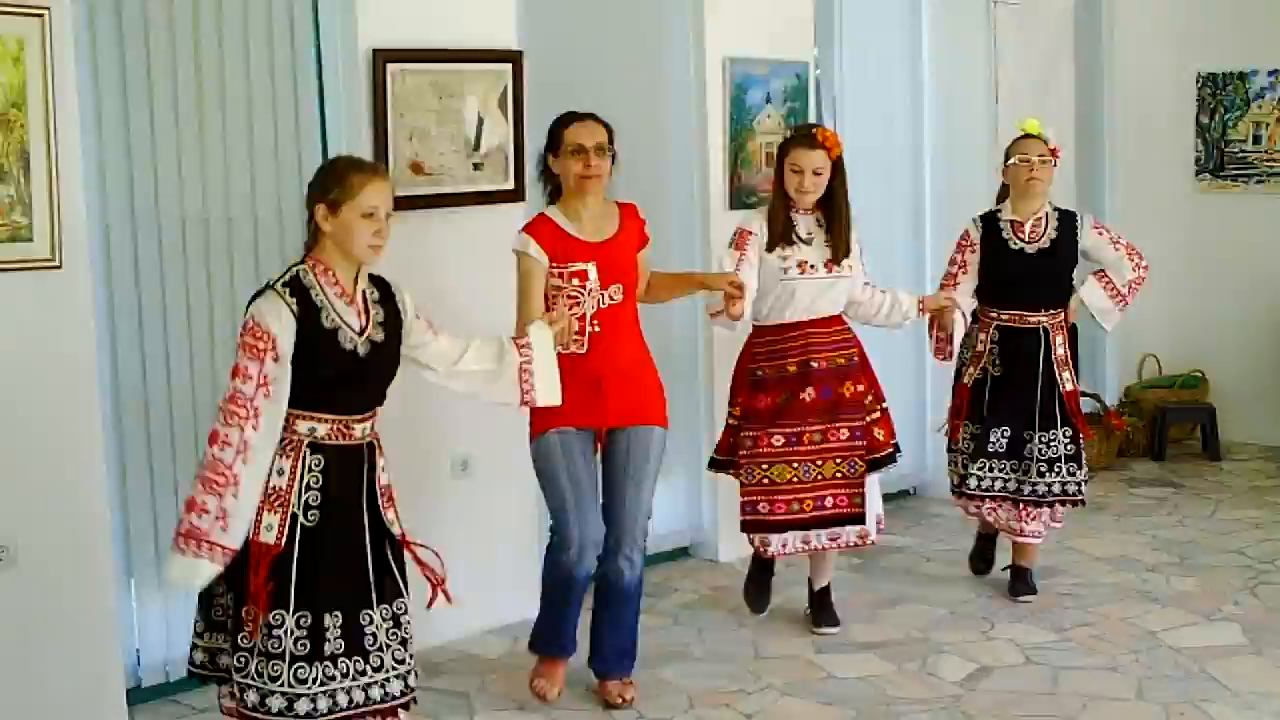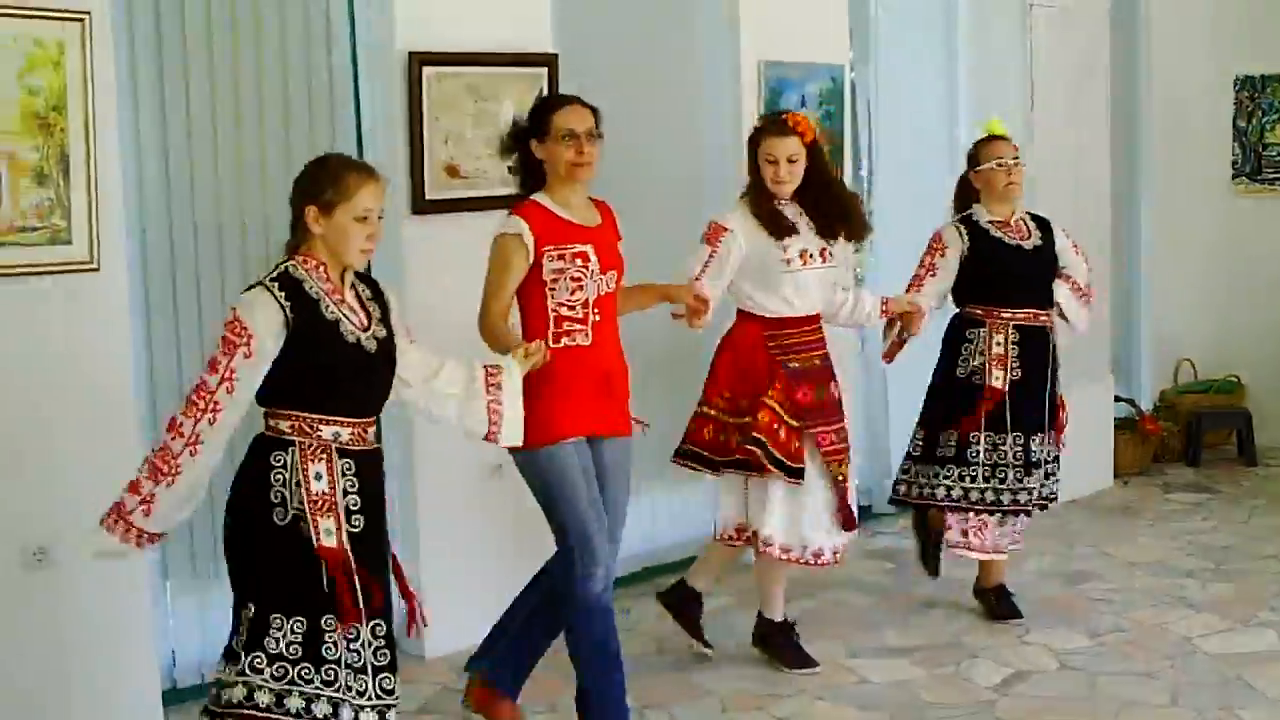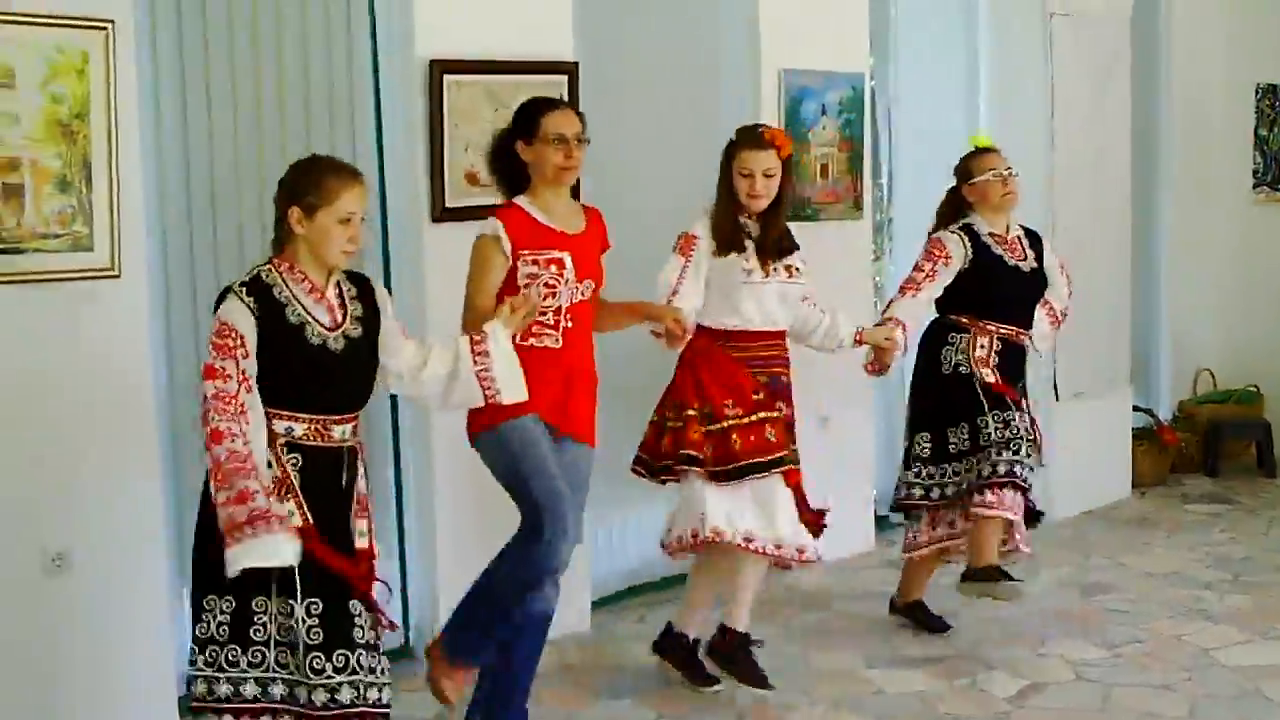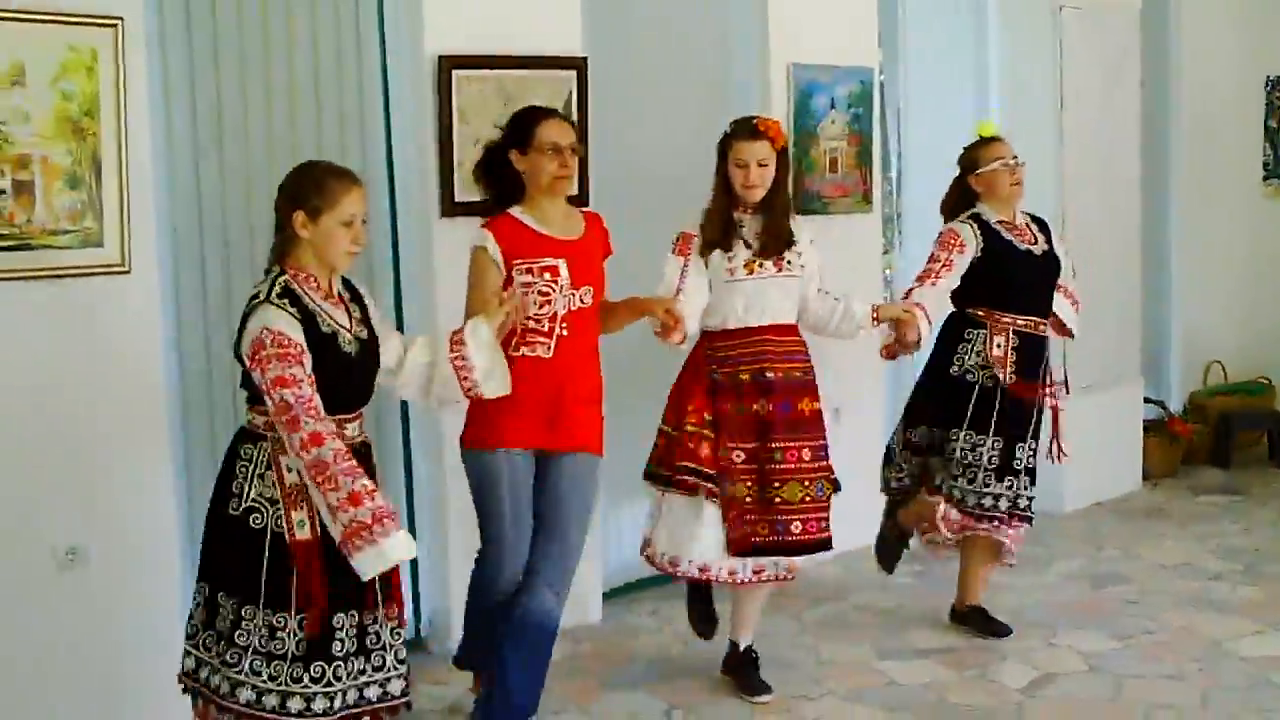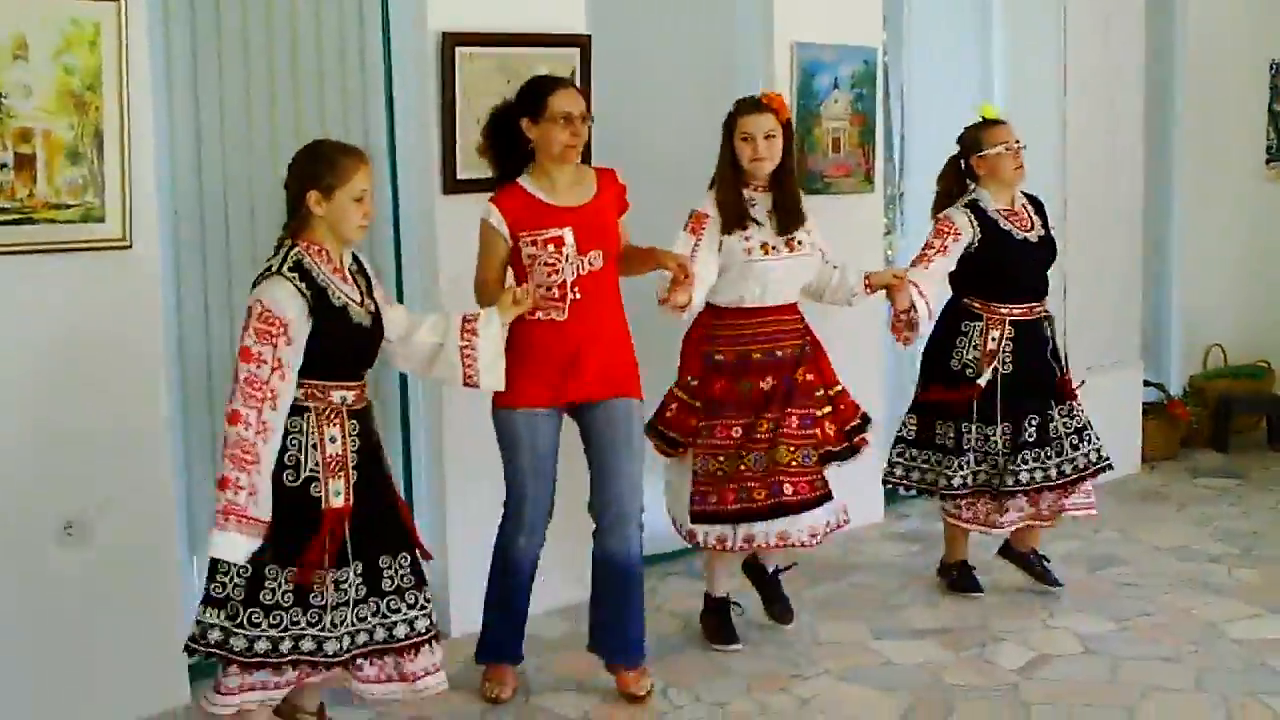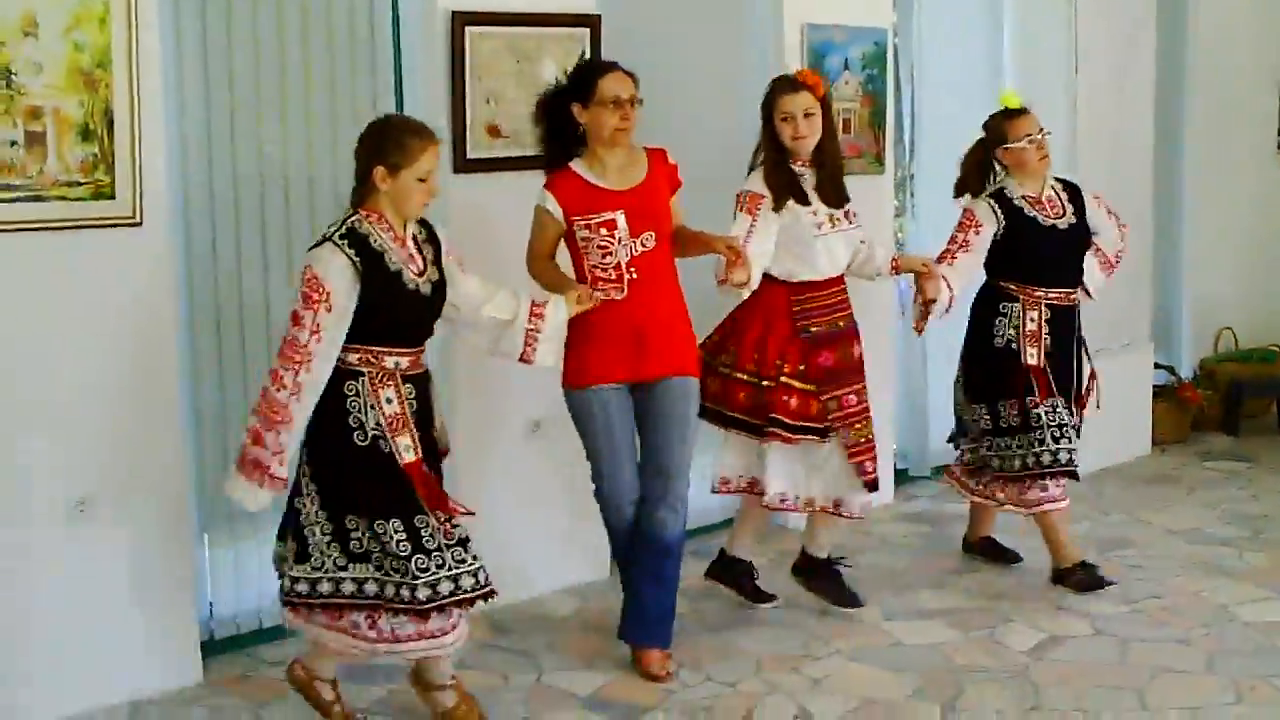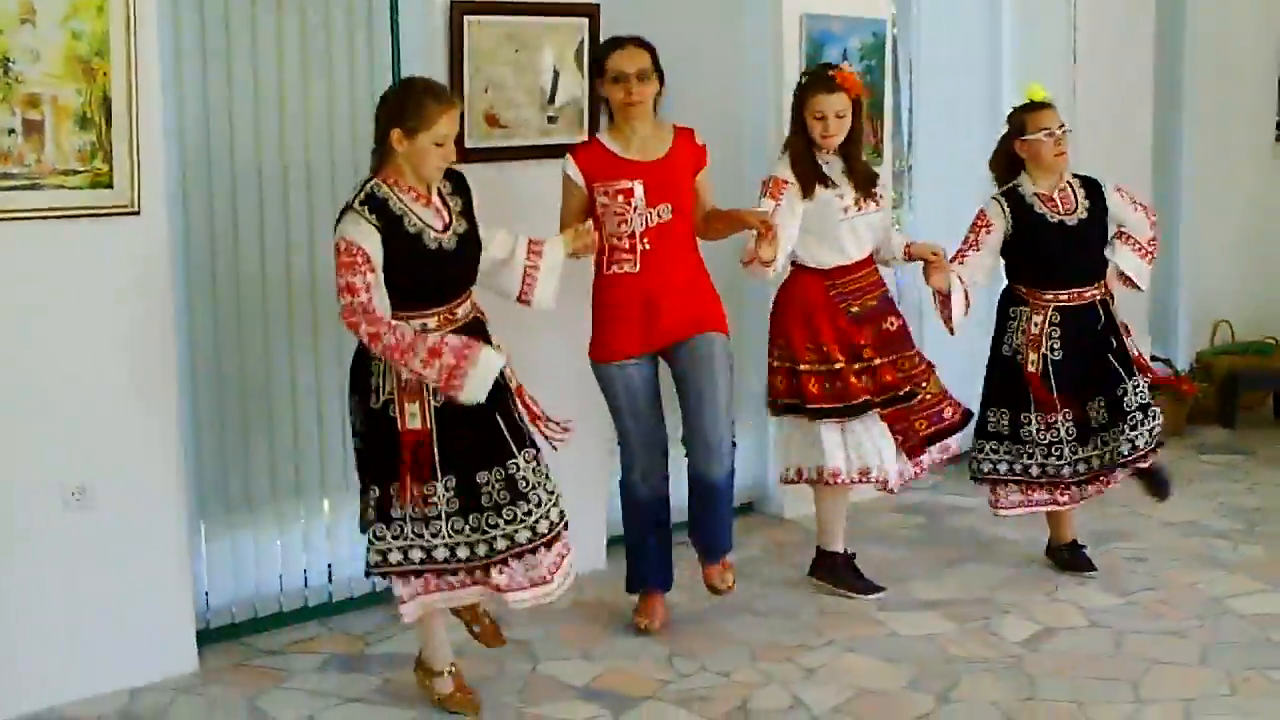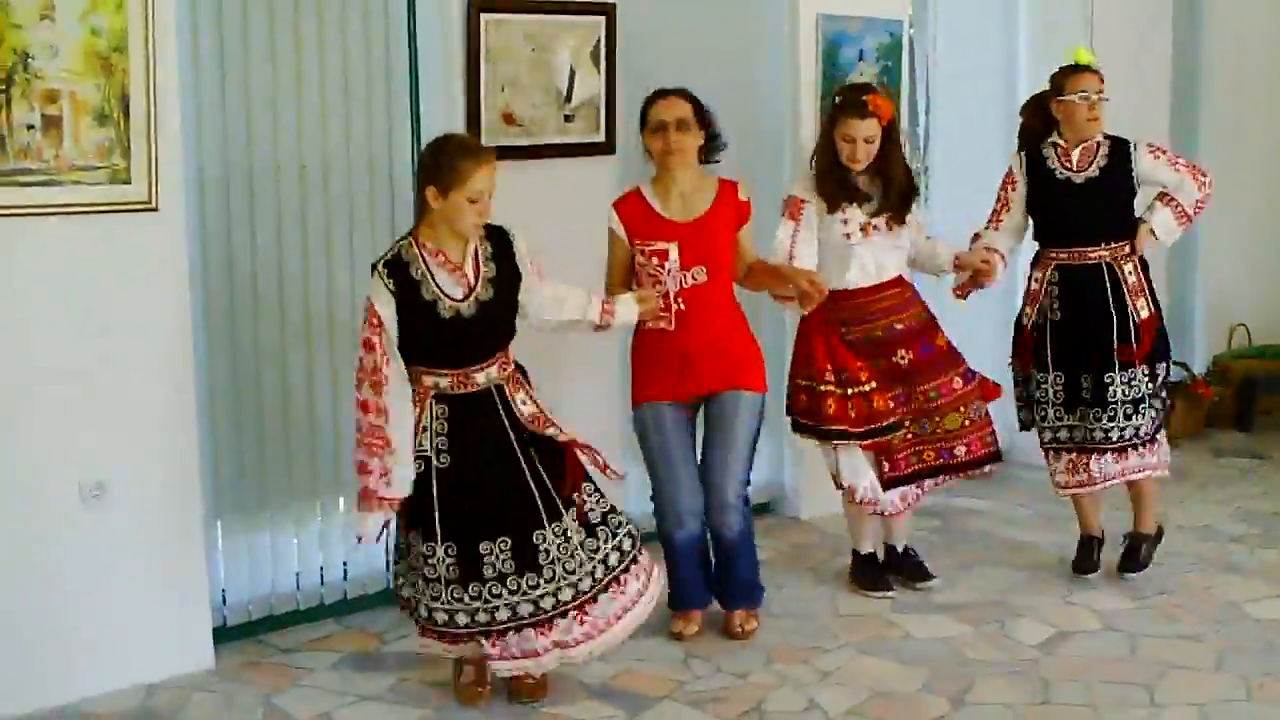
dt=0.3s
person 1, frame 1
left shoulder: (631, 221)
right shoulder: (538, 238)
right elbow: (529, 326)
left wrist: (704, 280)
left hip: (635, 396)
right hip: (564, 403)
left knee: (626, 541)
right knee: (578, 537)
left ankle: (613, 662)
right ankle: (553, 646)
person 1, frame 2
left shoulder: (604, 217)
right shoulder: (523, 226)
right elbow: (493, 319)
left wrist: (669, 293)
right wrist: (519, 357)
left hip: (607, 404)
right hip: (547, 412)
left knee: (591, 558)
right knee: (590, 561)
person 1, frame 3
left shoulder: (593, 225)
right shoulder: (504, 229)
right elbow: (474, 318)
left wrist: (646, 310)
left hip: (573, 409)
right hip: (509, 402)
left knee: (548, 568)
right knee: (553, 522)
right ankle: (456, 646)
person 1, frame 4
left shoulder: (594, 232)
right shoulder: (497, 237)
left wrist: (645, 305)
left hip: (576, 422)
right hip: (503, 420)
left knee: (550, 580)
right knee: (508, 563)
right ankle: (480, 655)
person 1, frame 5
left shoulder: (609, 188)
right shoulder: (507, 207)
right elbow: (486, 288)
left wrist: (658, 257)
left hip: (610, 370)
right hip: (532, 377)
left knee: (620, 511)
right knee: (527, 520)
left ankle: (622, 650)
right ankle: (501, 654)
person 1, frame 6
left shoulder: (662, 169)
right shoulder: (562, 191)
right elbow: (539, 262)
left wrist: (711, 241)
right wrist: (571, 291)
left hip: (669, 350)
right hip: (597, 356)
left knee: (668, 489)
right knee: (619, 490)
left ankle: (648, 632)
right ankle: (640, 593)
person 1, frame 7
left shoulder: (688, 146)
right shoulder: (584, 162)
right elbow: (569, 239)
left wrist: (744, 218)
left hip: (694, 313)
right hip: (620, 325)
left knee: (711, 439)
right knee: (643, 458)
left ankle: (713, 544)
right ankle: (650, 582)
person 1, frame 8
left shoulder: (732, 199)
right shoulder: (627, 212)
right elbow: (615, 292)
left wrist: (787, 275)
left hip: (732, 366)
right hip: (659, 375)
left knee: (723, 496)
right knee: (678, 507)
left ankle: (741, 596)
right ankle: (690, 598)
person 2, frame 1
left shoulder: (387, 299)
right shoulder: (281, 306)
left elbow: (452, 360)
right elbow: (244, 421)
left wrist: (540, 339)
right wrist: (209, 528)
left hip: (359, 486)
right hip: (290, 490)
left knee: (359, 640)
right knee: (283, 648)
person 2, frame 2
left shoulder: (372, 299)
right shoulder: (271, 303)
left elbow: (424, 379)
right elbow: (209, 412)
left wrist: (511, 371)
right wrist: (144, 509)
left hip: (356, 491)
right hip: (291, 497)
left knee: (344, 667)
right knee: (301, 665)
person 2, frame 3
left shoulder: (366, 298)
right shoulder: (244, 306)
left elbow: (418, 374)
right elbow: (230, 425)
left wrist: (497, 332)
right wrist: (254, 522)
left hip: (339, 487)
right hip: (272, 490)
left knee: (328, 644)
right knee: (261, 660)
person 2, frame 4
left shoulder: (351, 300)
right shoulder: (273, 317)
left elbow: (404, 367)
right elbow: (307, 434)
left wrist: (481, 331)
right wrist: (371, 525)
left hip: (345, 482)
right hip: (279, 496)
left knee: (351, 641)
right knee: (267, 656)
person 2, frame 5
left shoulder: (352, 272)
right shoulder: (286, 287)
left elbow: (411, 340)
right elbow: (255, 404)
left wrist: (498, 316)
right wrist: (239, 503)
left hip: (350, 451)
right hip: (302, 455)
left knee: (349, 596)
right knee: (290, 604)
person 2, frame 6
left shoulder: (424, 240)
right shoulder: (341, 256)
left elbow: (478, 306)
right elbow: (301, 358)
left wrist: (562, 307)
right wrist: (266, 455)
left hip: (407, 410)
right hip: (363, 417)
left knee: (370, 560)
right knee: (420, 549)
left ankle: (315, 668)
person 2, frame 7
left shoulder: (455, 191)
right shoulder: (362, 221)
left elbow: (489, 255)
right elbow: (370, 324)
left wrist: (561, 245)
right wrist: (448, 360)
left hip: (469, 360)
right hip: (406, 380)
left knee: (498, 491)
right knee: (429, 515)
left ankle: (471, 593)
right ankle: (435, 662)
person 2, frame 8
left shoulder: (502, 249)
right shoulder: (392, 278)
left elbow: (548, 301)
right elbow: (381, 384)
left wrist: (625, 305)
right wrist: (384, 484)
left hip: (507, 414)
right hip: (436, 430)
left knee: (546, 542)
right knee: (459, 562)
left ankle: (530, 660)
right ankle: (473, 656)
person 3, frame 1
left shoulder: (838, 229)
right shoulder: (757, 229)
left elbow: (859, 297)
right elbow: (736, 293)
left wrist: (920, 304)
right wrist: (729, 309)
left hip: (836, 359)
right hip: (775, 362)
left knee: (839, 477)
right knee: (778, 486)
left ankle: (820, 590)
right ankle: (765, 552)
person 3, frame 2
left shoulder: (819, 219)
right shoulder: (738, 222)
right elbow: (704, 284)
left wrist: (884, 306)
right wrist: (696, 310)
left hip: (807, 358)
right hip: (760, 358)
left knee: (804, 489)
right knee: (784, 495)
left ankle: (688, 591)
right ankle: (774, 624)
person 3, frame 3
left shoulder: (783, 241)
right shoulder: (704, 236)
left elbow: (799, 318)
right elbow: (676, 301)
left wrist: (860, 335)
right wrist: (674, 325)
left hip: (770, 378)
right hip: (718, 373)
left knee: (747, 518)
right knee: (767, 508)
left ankle: (682, 637)
right ankle: (733, 633)
person 3, frame 4
left shoulder: (792, 234)
right shoulder: (700, 234)
left elbow: (813, 306)
right elbow: (683, 302)
left wrist: (876, 312)
right wrist: (674, 324)
left hip: (788, 373)
right hip: (722, 375)
left knee: (778, 517)
right knee: (721, 510)
left ankle: (742, 650)
right ankle: (699, 577)
person 3, frame 5
left shoulder: (793, 204)
right shoulder: (712, 208)
left elbow: (814, 273)
right elbow: (691, 274)
left wrist: (868, 280)
right wrist: (681, 294)
left hip: (789, 345)
right hip: (726, 349)
left knee: (789, 480)
right knee: (730, 485)
left ankle: (763, 561)
right ankle: (718, 602)
person 3, frame 6
left shoulder: (829, 180)
right shoulder: (764, 186)
right elbow: (746, 255)
left wrist: (898, 262)
right wrist: (737, 272)
left hip: (830, 318)
right hip: (786, 323)
left knee: (786, 455)
right knee: (829, 449)
left ankle: (734, 560)
right ankle: (816, 560)
person 3, frame 7
left shoulder: (854, 167)
right shoulder: (789, 174)
right elbow: (770, 235)
left wrist: (910, 249)
right wrist: (763, 253)
left hip: (867, 297)
right hip: (818, 305)
left knee: (903, 405)
right knee: (850, 426)
left ankle: (827, 485)
right ankle: (832, 555)
person 3, frame 8
left shoulder: (892, 184)
right shoulder: (810, 193)
right elbow: (792, 262)
left wrist: (958, 258)
right wrist: (793, 288)
left hip: (902, 316)
right hip: (842, 327)
left knee: (927, 433)
right knee: (868, 446)
left ankle: (896, 547)
right ankle: (864, 556)
person 4, frame 1
left shoulder: (1076, 226)
right shoulder: (980, 229)
left elbow: (1133, 267)
right elbow: (955, 291)
left wrist: (1080, 303)
right wrist: (945, 329)
left hip: (1047, 354)
right hip: (989, 352)
left knee: (1041, 459)
right knee: (983, 451)
left ankle: (1023, 563)
right ankle: (989, 525)
person 4, frame 2
left shoulder: (1046, 230)
right shoulder: (958, 233)
left elbow: (1077, 278)
right elbow: (925, 290)
left wrist: (1059, 307)
right wrist: (908, 323)
left hip: (1035, 357)
right hip: (979, 356)
left knee: (1017, 466)
right knee: (979, 461)
right ankle: (990, 580)
person 4, frame 3
left shoulder: (1034, 242)
right shoulder: (955, 241)
left elbow: (1059, 294)
right elbow: (915, 295)
left wrist: (1029, 333)
right wrist: (891, 339)
left hip: (1003, 369)
right hip: (959, 361)
left knee: (975, 473)
right knee: (998, 457)
left ankle: (909, 593)
right ankle: (981, 563)
person 4, frame 4
left shoulder: (1041, 230)
right shoulder: (966, 232)
left elbow: (1064, 286)
right elbow: (933, 284)
left wrist: (1053, 320)
right wrist: (910, 320)
left hip: (1025, 365)
right hip: (975, 358)
left knee: (1001, 485)
right knee: (971, 468)
left ankle: (968, 602)
right ankle: (903, 511)
person 4, frame 5
left shoulder: (1036, 209)
right shoulder: (962, 219)
right elbow: (929, 268)
left wrist: (1030, 300)
right wrist: (908, 298)
left hip: (1031, 344)
right hip: (977, 345)
left knee: (1046, 447)
right knee: (975, 457)
left ankle: (1023, 544)
right ankle: (953, 558)
person 4, frame 6
left shoulder: (1072, 194)
right shoulder: (988, 208)
left elbow: (1113, 234)
right elbow: (956, 262)
left wrist: (1083, 277)
right wrist: (931, 291)
left hip: (1059, 329)
right hip: (1012, 333)
left knee: (1020, 445)
right knee: (1037, 441)
left ankle: (978, 534)
right ankle: (1066, 560)
person 4, frame 7
left shoulder: (1096, 191)
right shoulder: (1003, 206)
left elbow: (1145, 222)
right elbow: (966, 264)
left wrist: (1118, 268)
right wrist: (946, 285)
left hip: (1093, 324)
right hip: (1035, 331)
left knee: (1124, 412)
right knee: (1043, 434)
left ankle: (1141, 456)
right ankle: (1063, 536)
person 4, frame 8
left shoulder: (1128, 155)
right shoulder: (1028, 166)
left elbow: (1195, 183)
right elbow: (1002, 232)
left wrist: (1151, 227)
right wrist: (981, 268)
left hip: (1118, 291)
right hip: (1057, 298)
left knee: (1130, 404)
right knee: (1067, 414)
left ankle: (1146, 526)
right ankle: (1091, 531)
